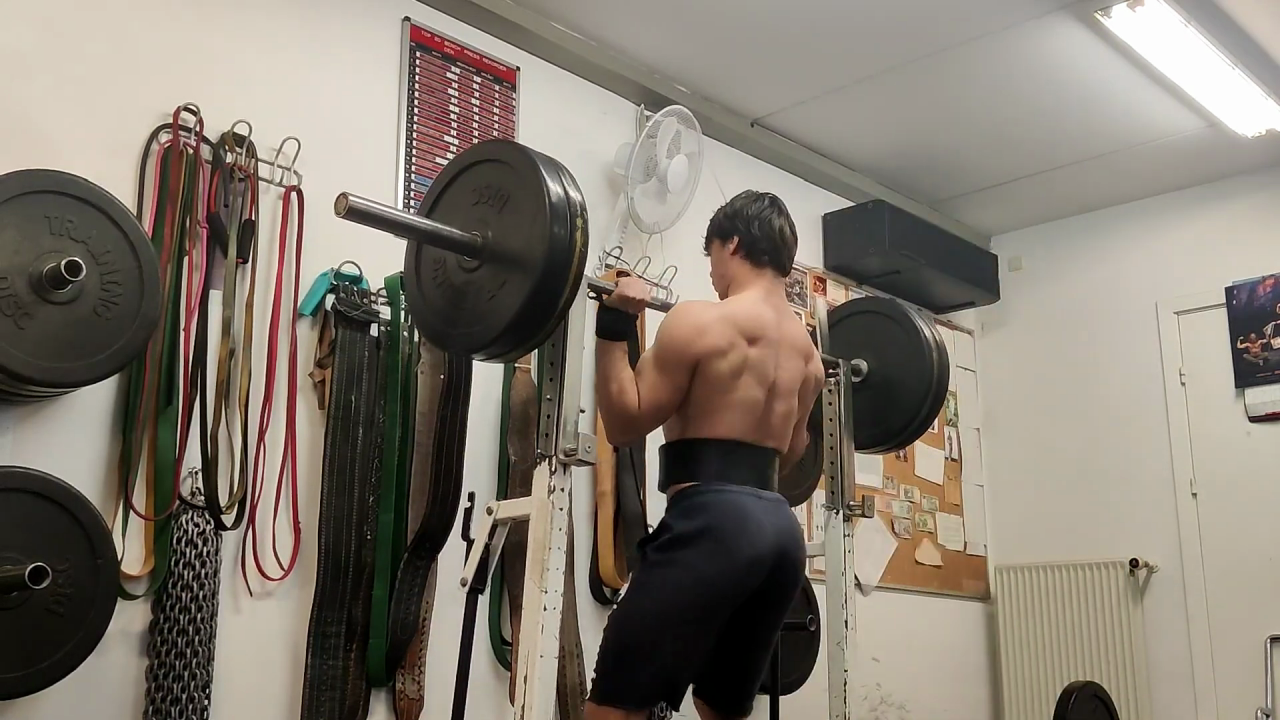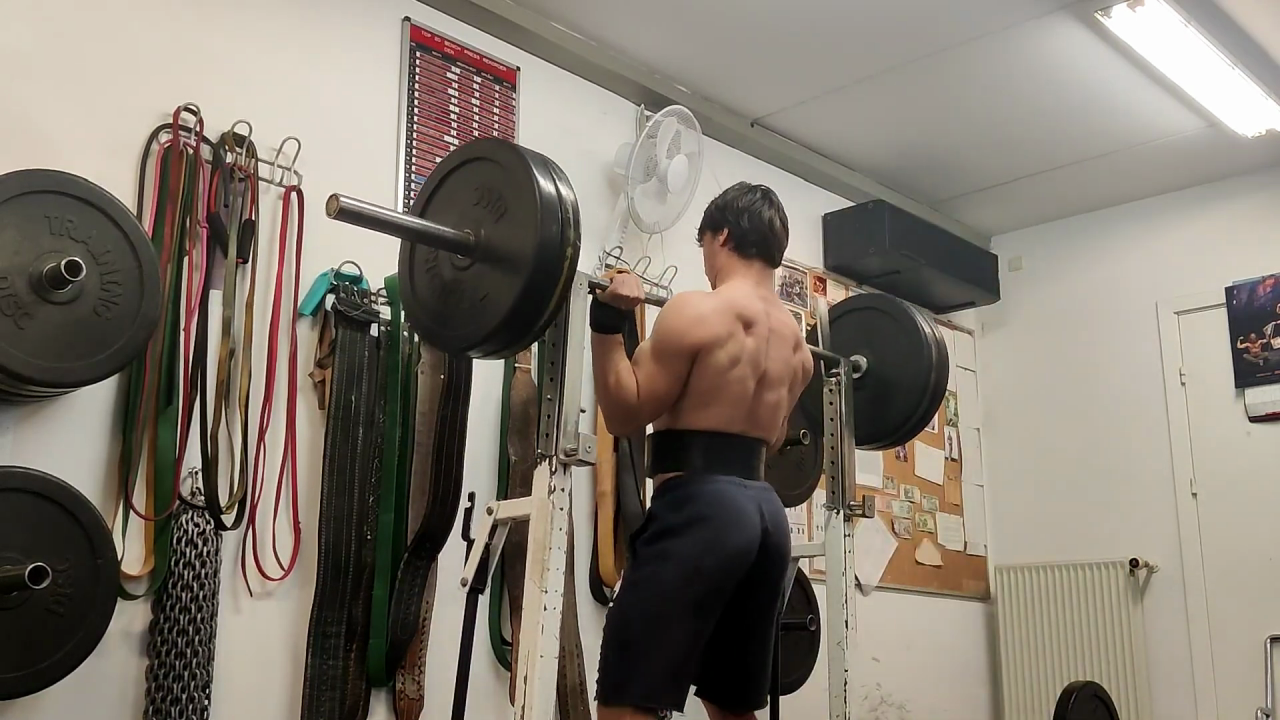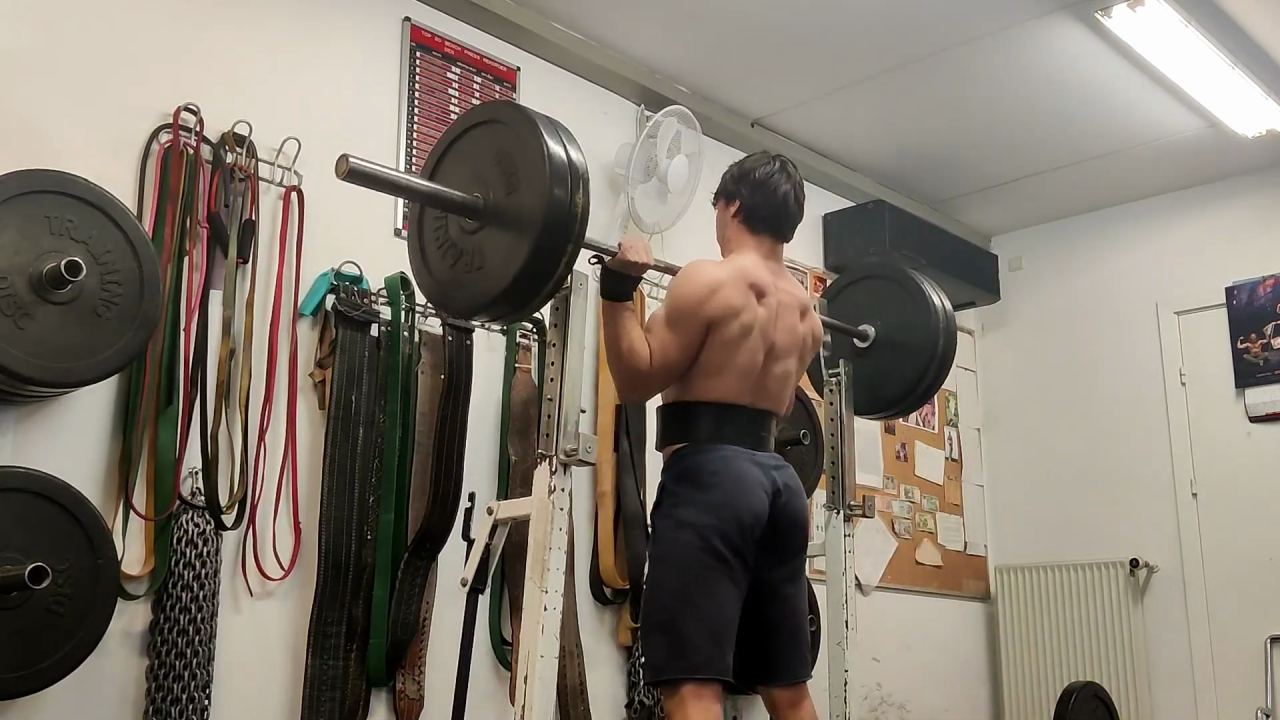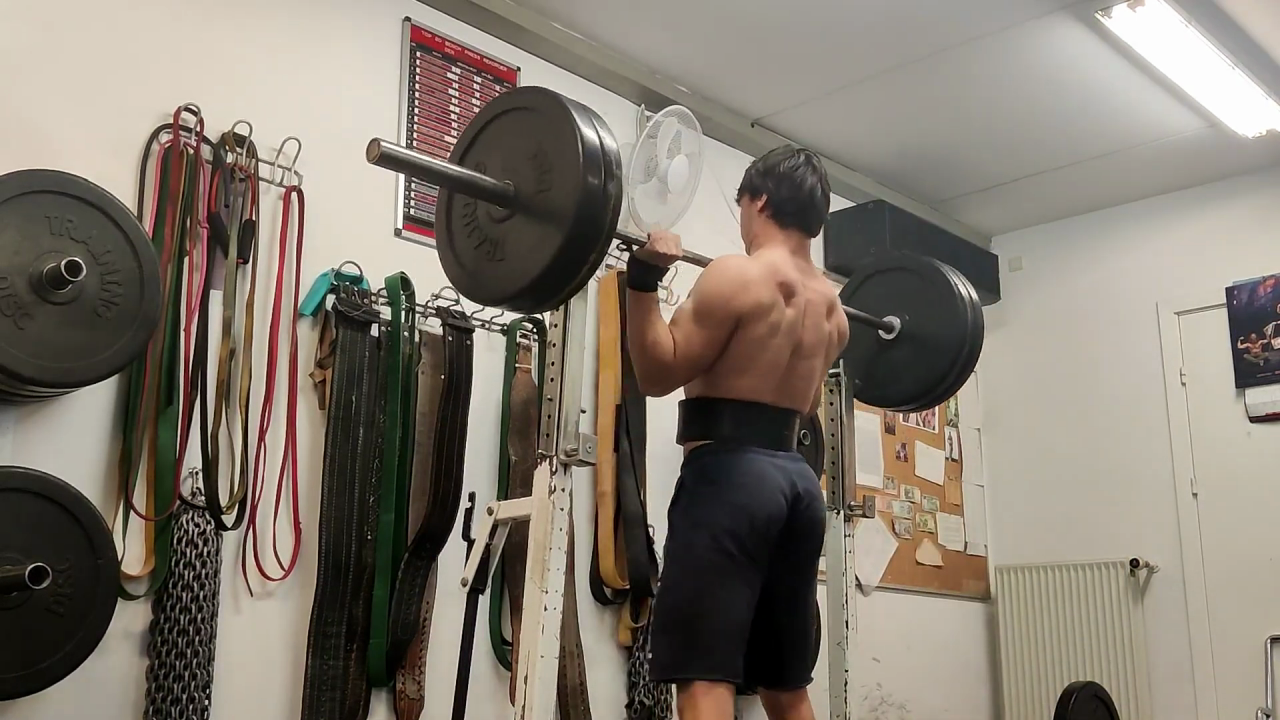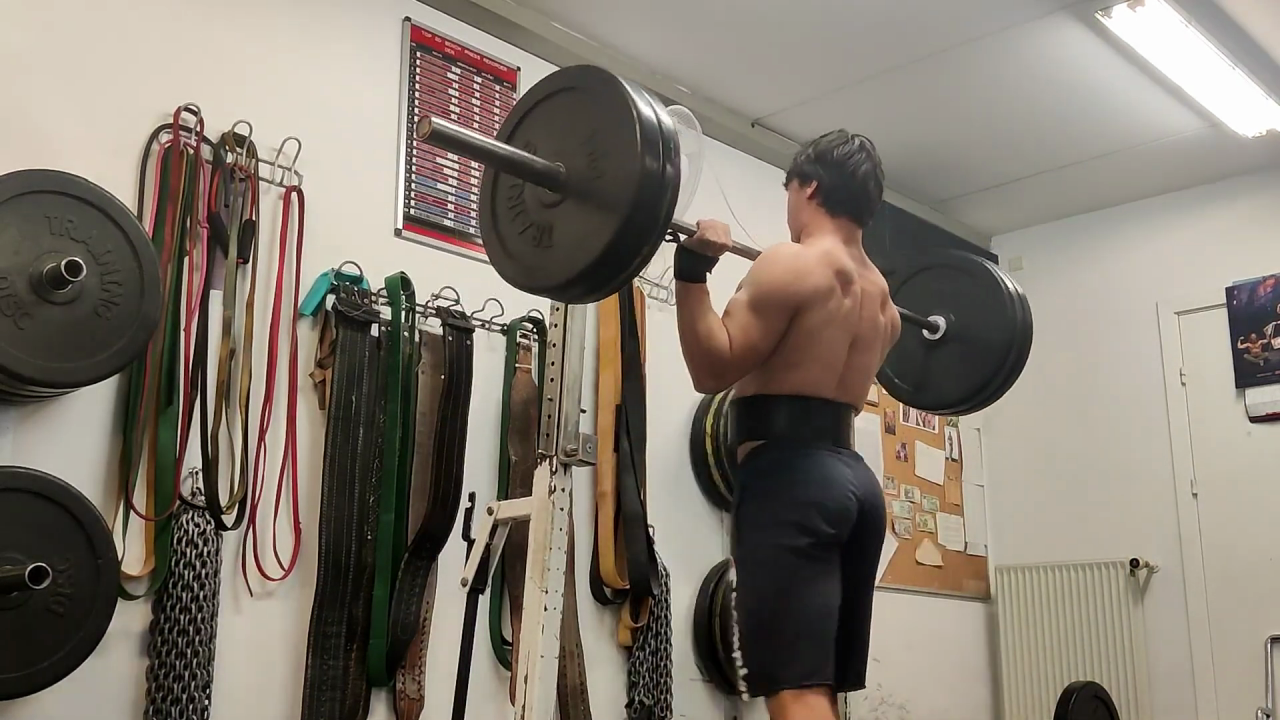
dt=0.4s
person 1, frame 1
left shoulder: (699, 321)
right shoulder: (807, 348)
left elbow: (624, 422)
left wrist: (613, 326)
left hip: (709, 524)
right hip: (777, 528)
person 1, frame 2
left shoulder: (697, 311)
right shoulder: (795, 338)
left elbow: (623, 414)
left wrist: (608, 321)
left hip: (698, 514)
right hip: (764, 516)
person 1, frame 3
left shoulder: (709, 279)
right shoulder: (805, 308)
left elbow: (636, 378)
left wrist: (617, 288)
left hip: (710, 479)
right hip: (777, 483)
person 1, frame 4
left shoulder: (737, 275)
right shoulder: (833, 305)
left elbow: (657, 372)
left wrist: (643, 279)
left hip: (729, 480)
right hip: (795, 483)
person 1, frame 5
left shoulder: (792, 263)
right shoulder: (882, 294)
left elbow: (713, 367)
left wrist: (691, 269)
left hip: (788, 482)
right hip: (851, 481)
